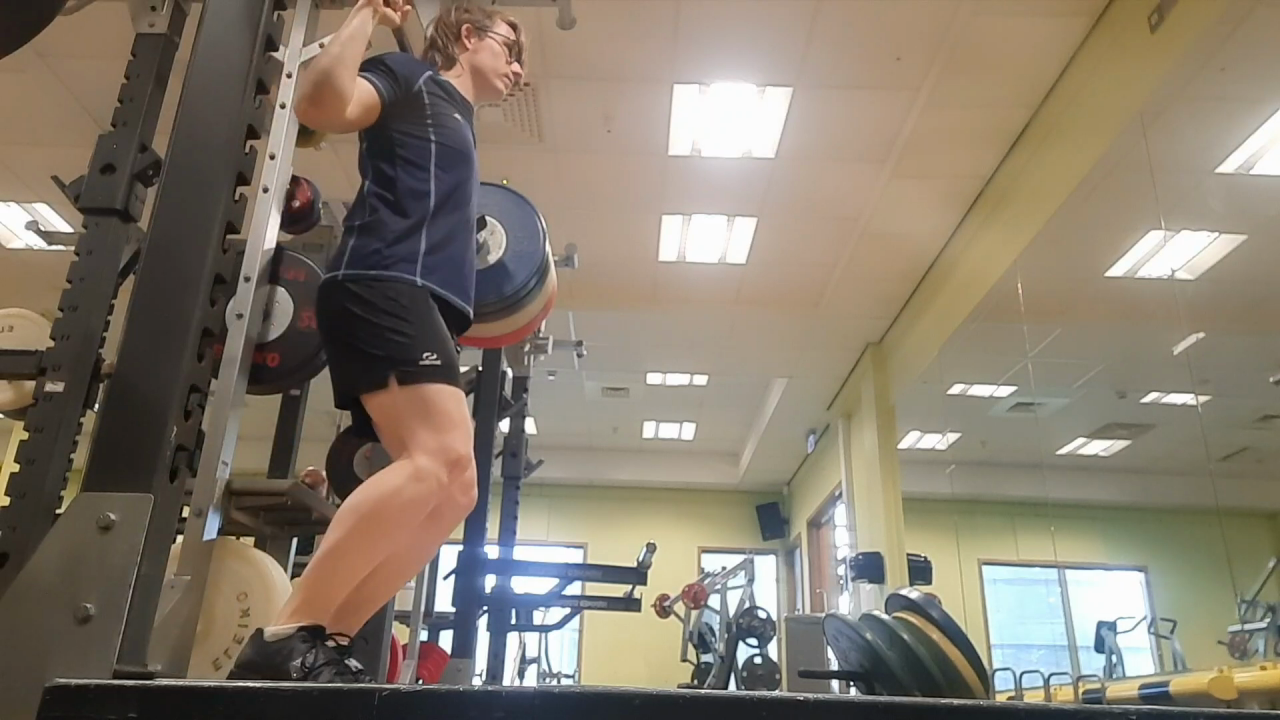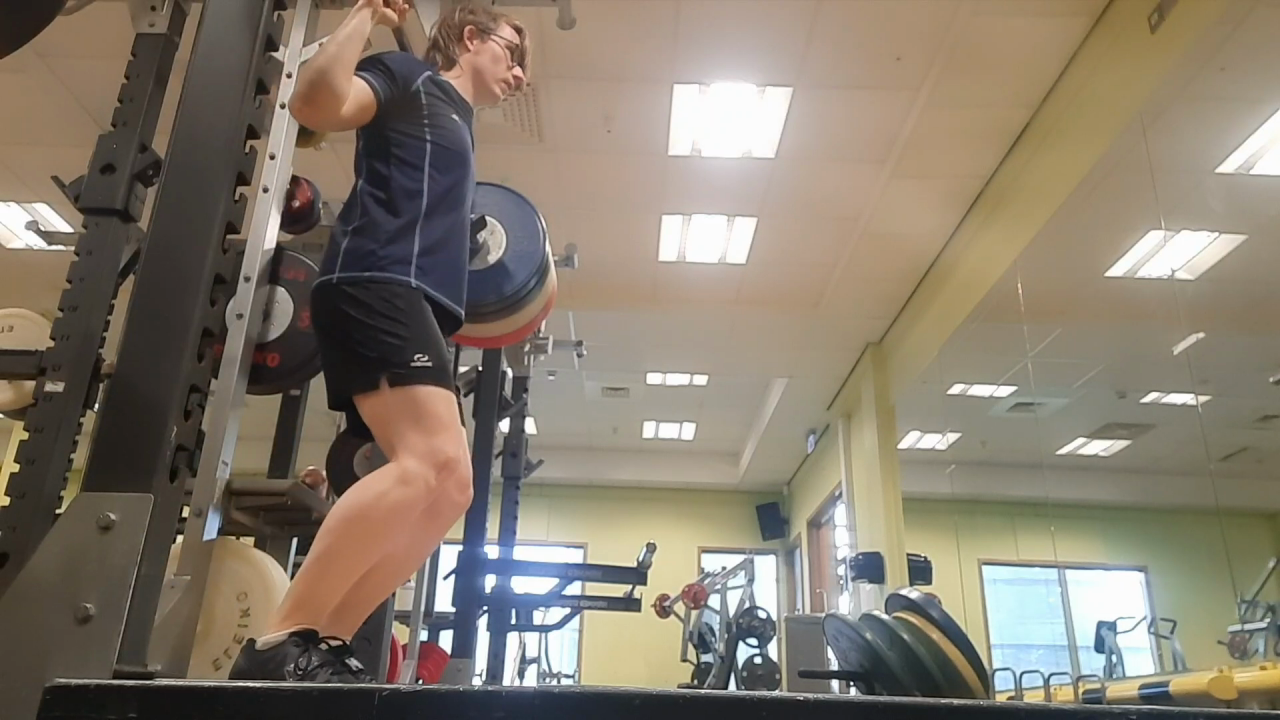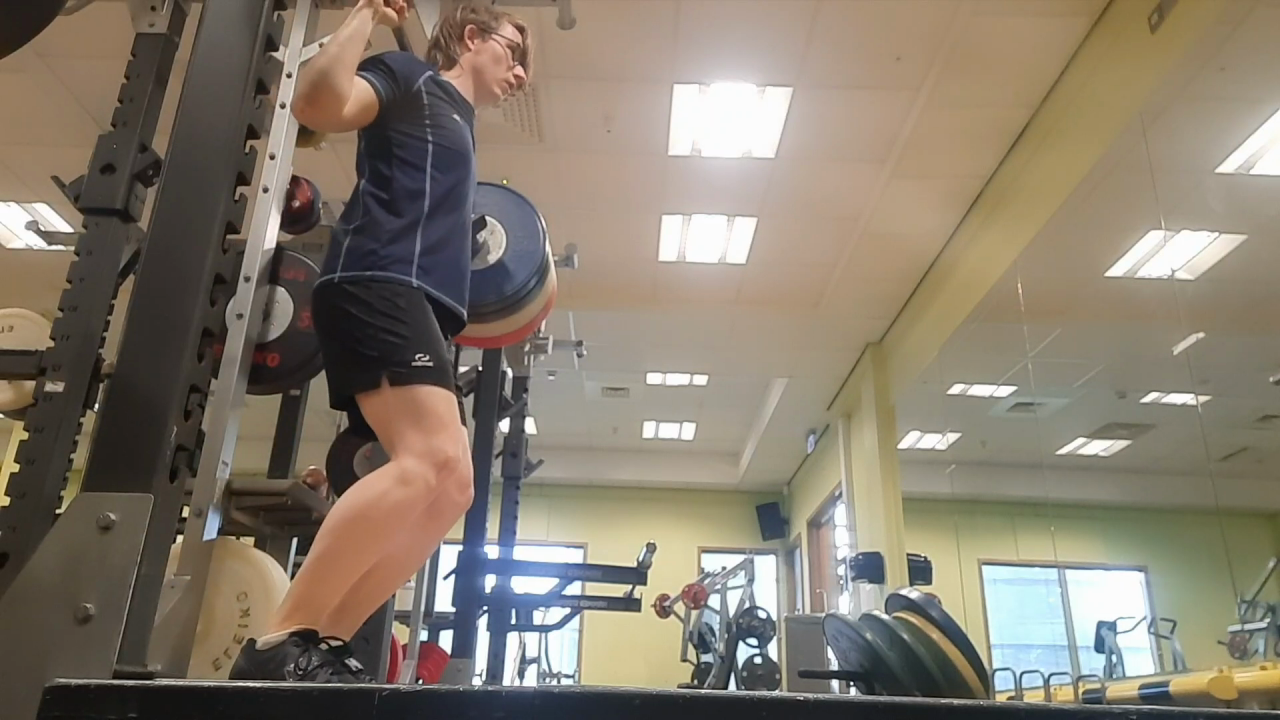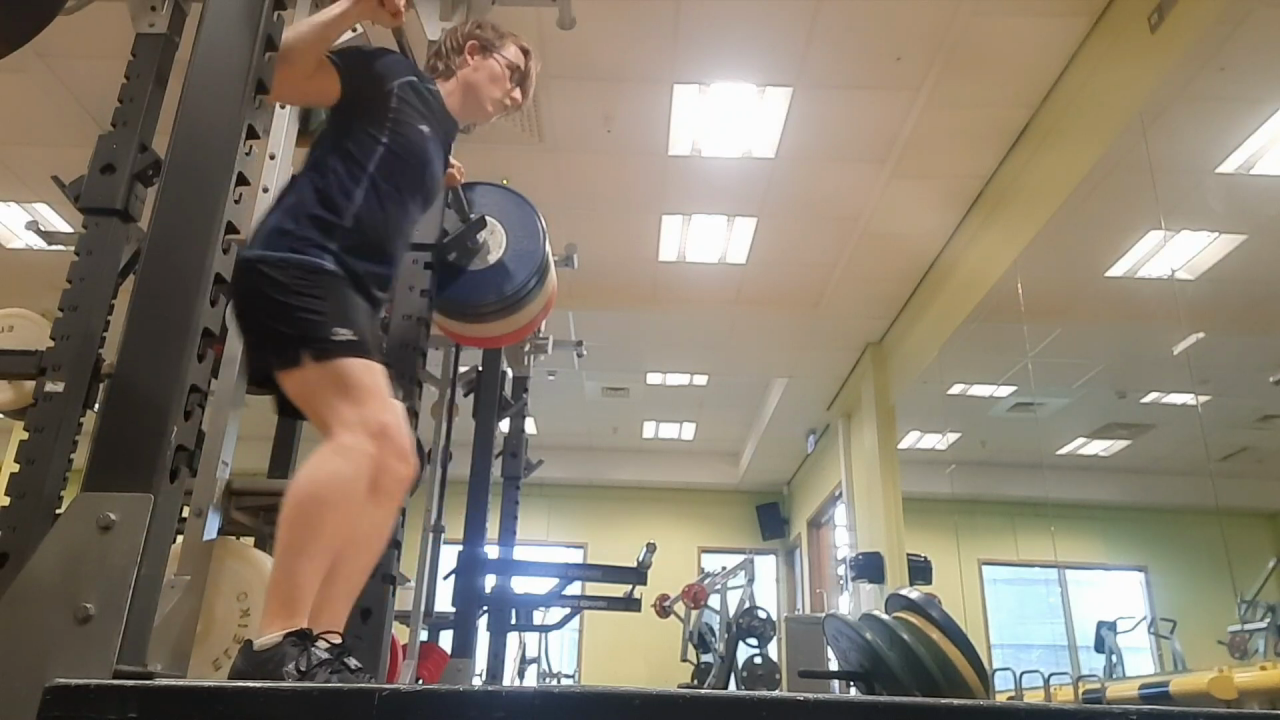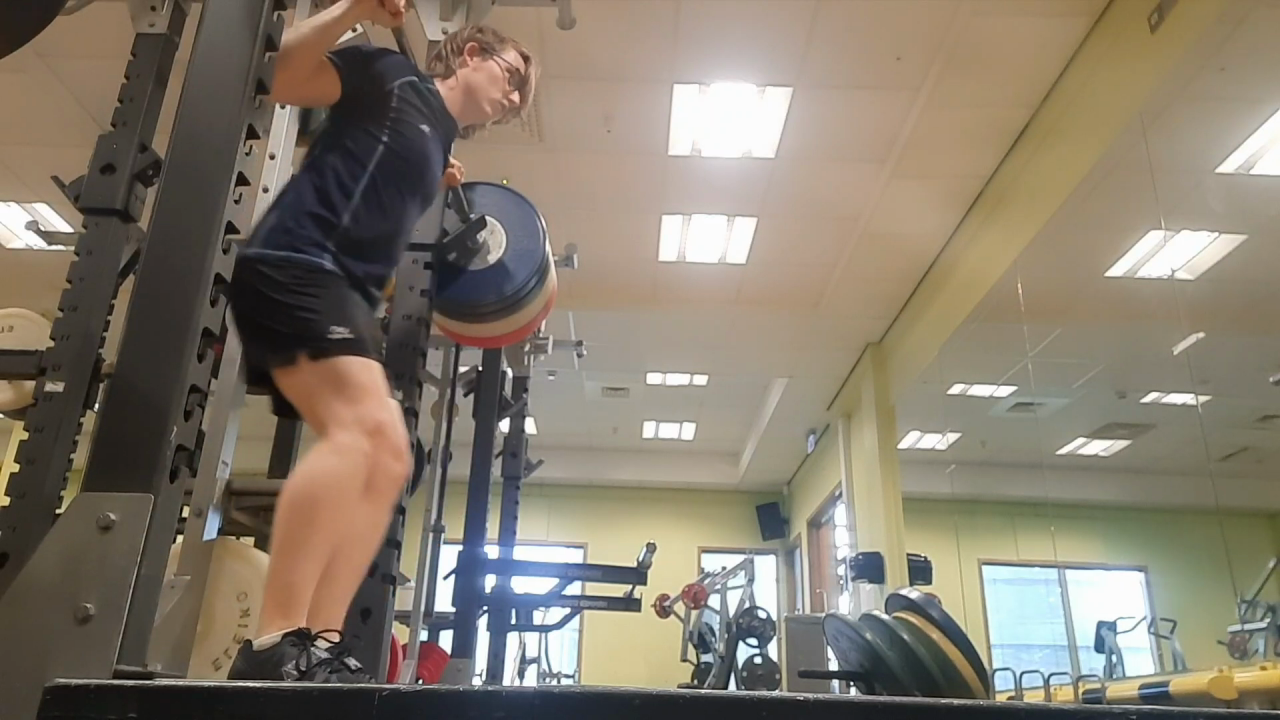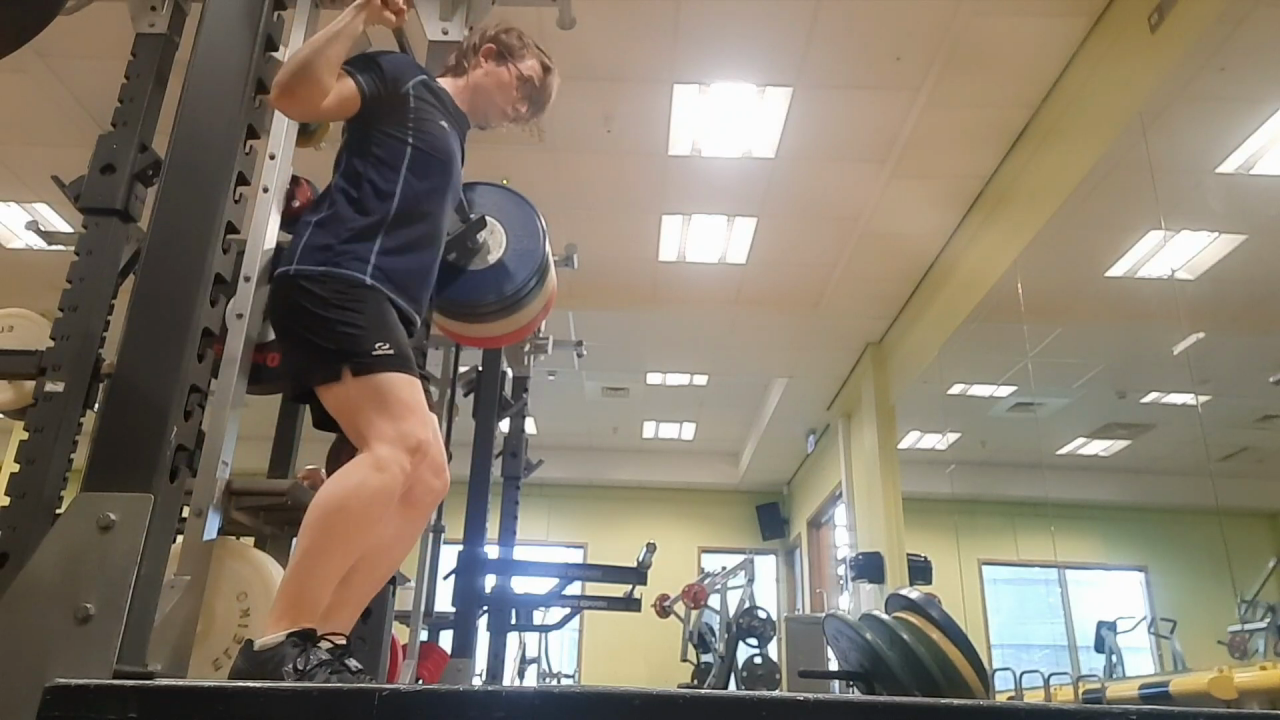
dt=0.3s
person 1, frame 1
left shoulder: (455, 124)
right shoulder: (413, 80)
right elbow: (320, 102)
left hip: (417, 303)
right hip: (384, 287)
left knee: (454, 487)
right knee: (436, 461)
left ankle: (323, 646)
right ankle: (285, 639)
person 1, frame 2
left shoulder: (452, 123)
right shoulder: (410, 78)
right elbow: (316, 101)
left hip: (410, 303)
right hip: (378, 287)
left knee: (449, 487)
right knee: (426, 462)
left ankle: (322, 645)
right ankle: (279, 645)
person 1, frame 3
left shoulder: (455, 125)
right shoulder: (411, 79)
right elbow: (317, 102)
left hip: (415, 308)
right hip: (378, 288)
left knee: (451, 487)
right knee: (427, 461)
left ankle: (322, 646)
right ankle: (280, 645)
person 1, frame 4
left shoulder: (437, 140)
right shoulder: (390, 79)
right elbow: (279, 75)
left wrist: (431, 186)
left hip: (341, 288)
right hip: (297, 267)
left knee: (393, 460)
right knee: (366, 435)
left ankle: (318, 645)
right ankle: (275, 645)
person 1, frame 5
left shoulder: (437, 139)
right shoulder: (390, 78)
right elbow: (280, 75)
left wrist: (433, 188)
left hip: (336, 289)
right hip: (296, 267)
left knee: (385, 460)
right knee: (361, 431)
left ankle: (316, 646)
right ankle: (275, 644)
person 1, frame 6
left shoulder: (451, 137)
right shoulder: (402, 80)
right elbow: (296, 93)
left wrist: (449, 198)
left hip: (375, 303)
right hip: (336, 282)
left knee: (426, 474)
right knee: (398, 446)
left ankle: (320, 645)
right ankle: (278, 644)
